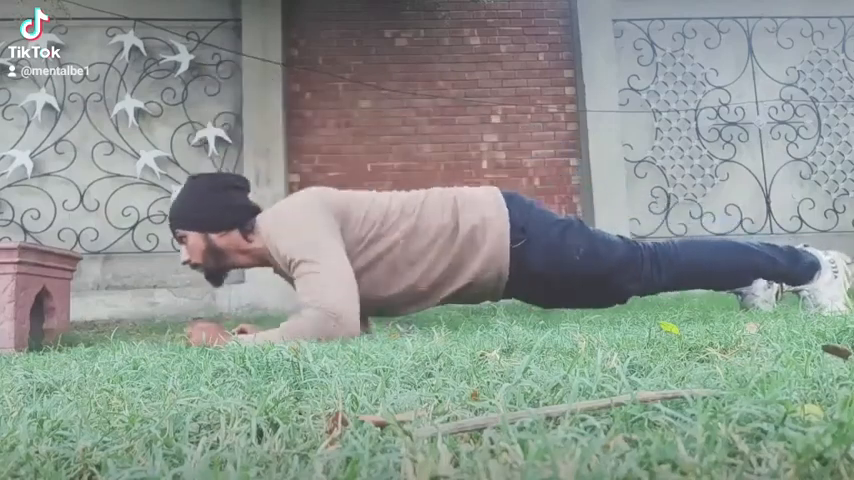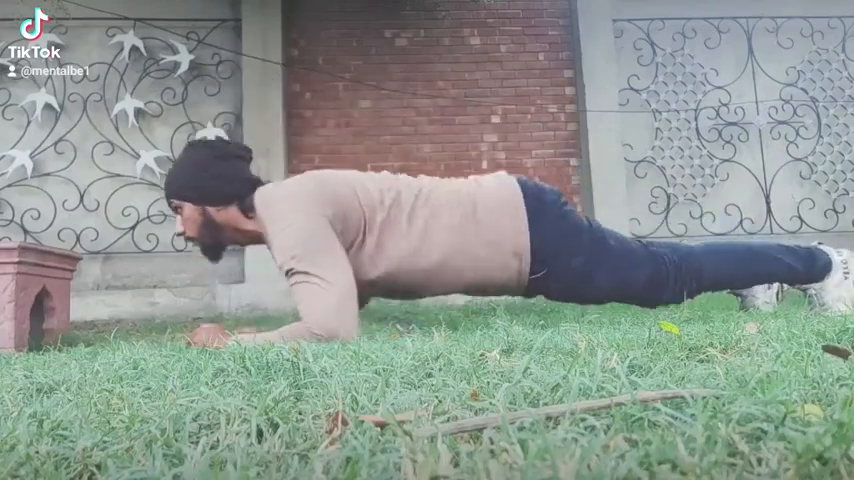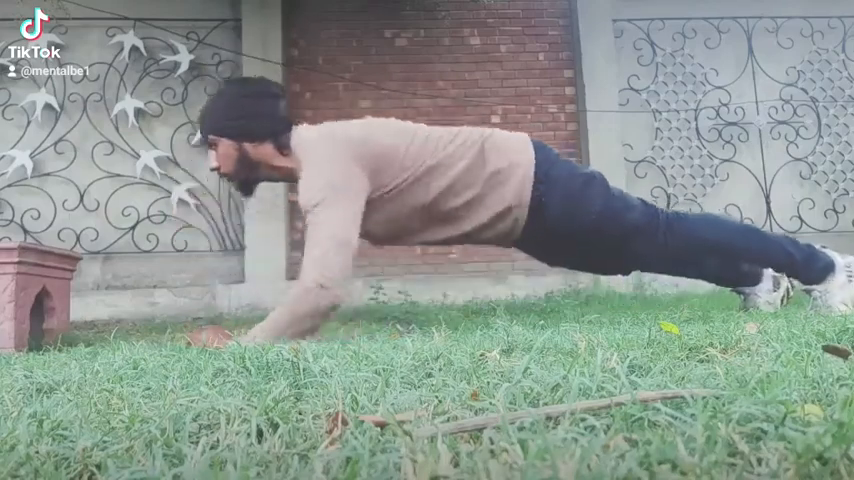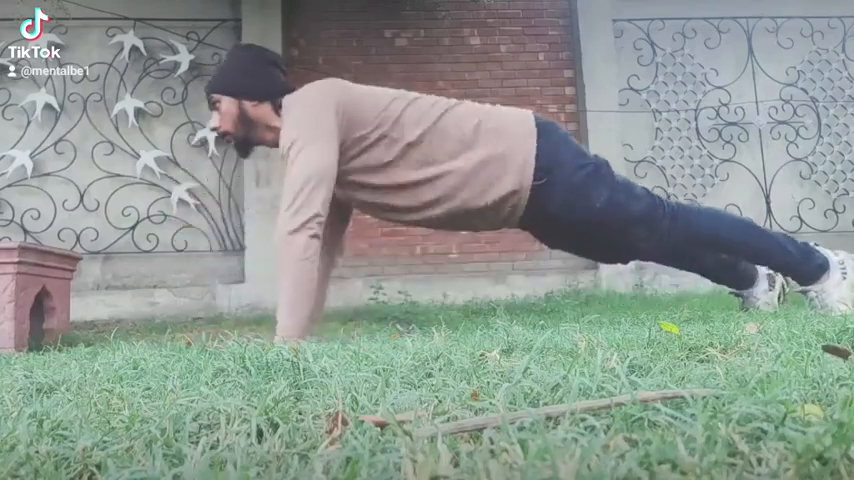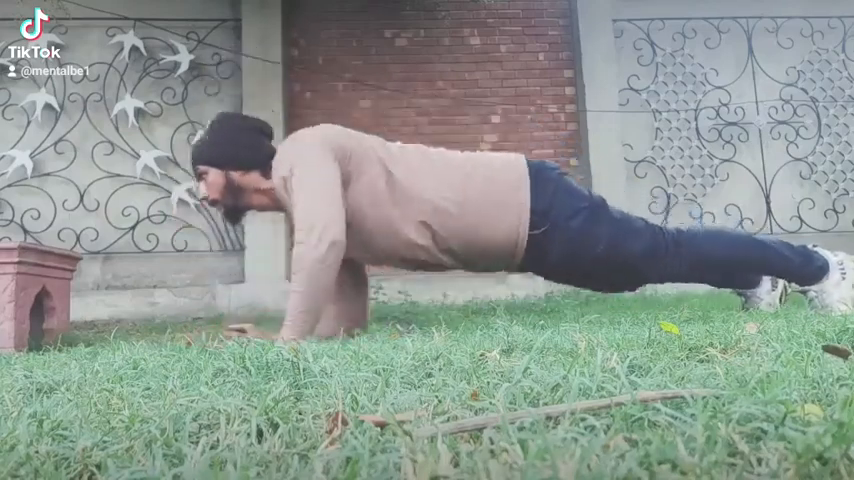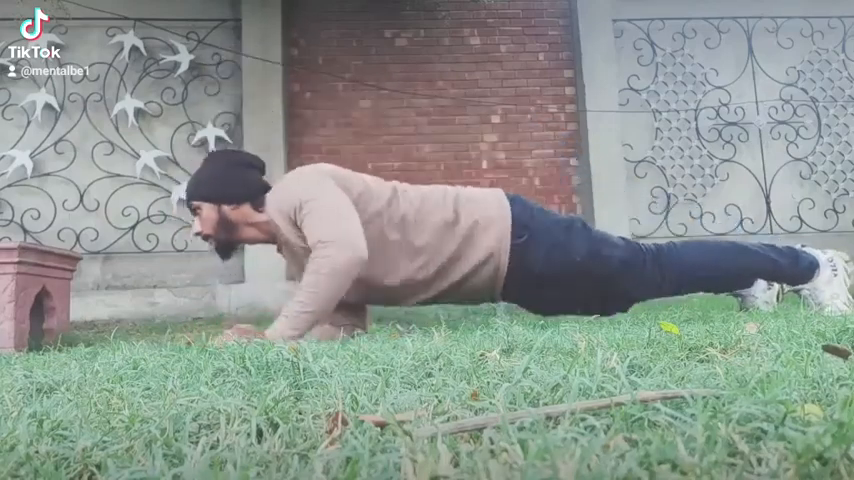
dt=0.4s
person 1, frame 1
left shoulder: (295, 221)
right shoulder: (286, 256)
left elbow: (338, 317)
right elbow: (347, 322)
left wrist: (241, 344)
right wrist: (272, 340)
left hip: (508, 238)
right hip: (499, 262)
left knee: (649, 266)
right knee: (620, 283)
right ankle: (755, 278)
person 1, frame 2
left shoulder: (288, 218)
right shoulder: (292, 201)
left elbow: (334, 328)
right elbow: (350, 296)
left wrist: (237, 344)
right wrist: (269, 337)
left hip: (526, 238)
right hip: (504, 213)
left knee: (665, 276)
right knee: (648, 271)
right ankle: (777, 272)
person 1, frame 3
left shoulder: (326, 162)
right shoulder: (311, 148)
left elbow: (324, 285)
right elbow: (324, 268)
left wrist: (242, 348)
right wrist: (295, 339)
left hip: (530, 184)
right hip: (518, 202)
left knee: (664, 235)
right knee: (632, 254)
right ankle: (755, 281)
person 1, frame 4
left shoulder: (308, 109)
right shoulder: (315, 146)
left elbow: (299, 231)
right elbow: (324, 243)
left wrist: (286, 347)
right wrist: (301, 334)
left hip: (532, 162)
right hip: (520, 190)
left knee: (661, 228)
right knee: (629, 242)
right ankle: (752, 281)
person 1, frame 5
left shoulder: (301, 154)
right shoulder: (303, 200)
left elbow: (322, 243)
right elbow: (348, 312)
left wrist: (288, 345)
right wrist: (285, 335)
left hip: (526, 207)
right hip: (518, 227)
left knee: (666, 254)
right knee: (641, 264)
right ankle: (757, 280)
person 1, frame 6
left shoulder: (300, 191)
right shoulder: (296, 246)
left elbow: (348, 252)
right elbow: (349, 321)
left wrist: (279, 339)
right wrist: (276, 339)
left hip: (510, 240)
right hip: (502, 272)
left knee: (653, 270)
right knee: (619, 289)
right ankle: (752, 281)
